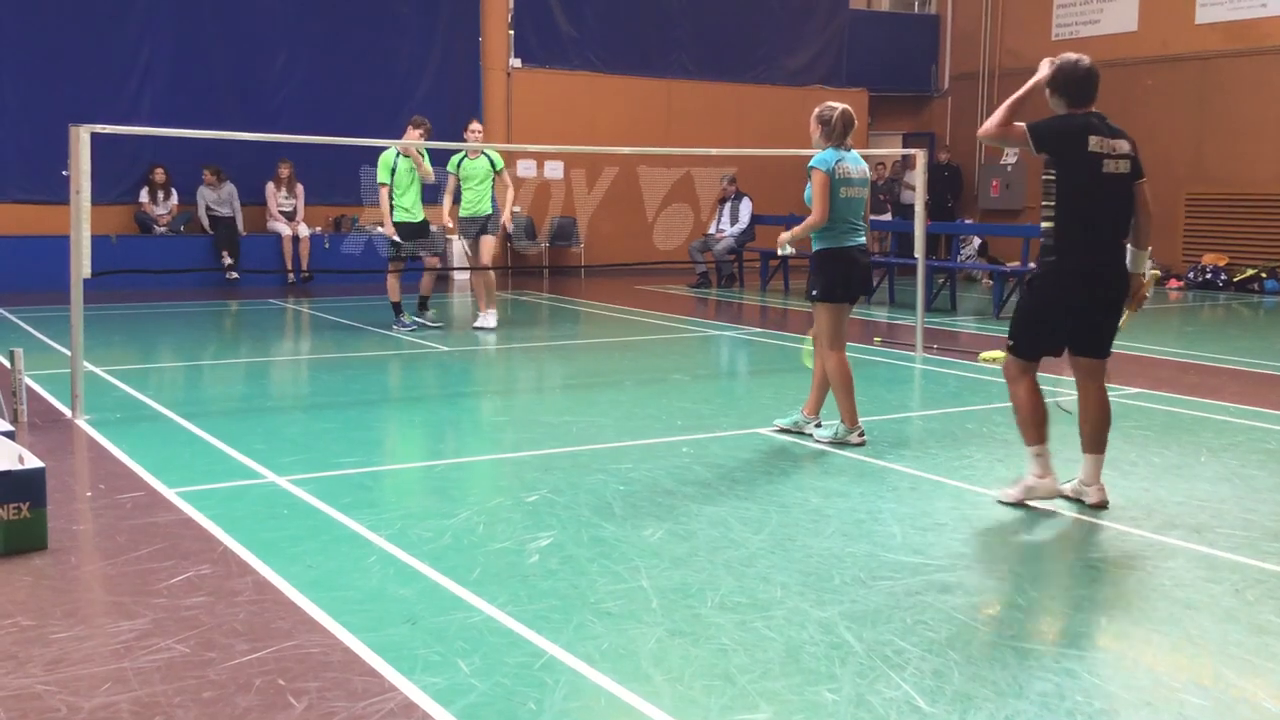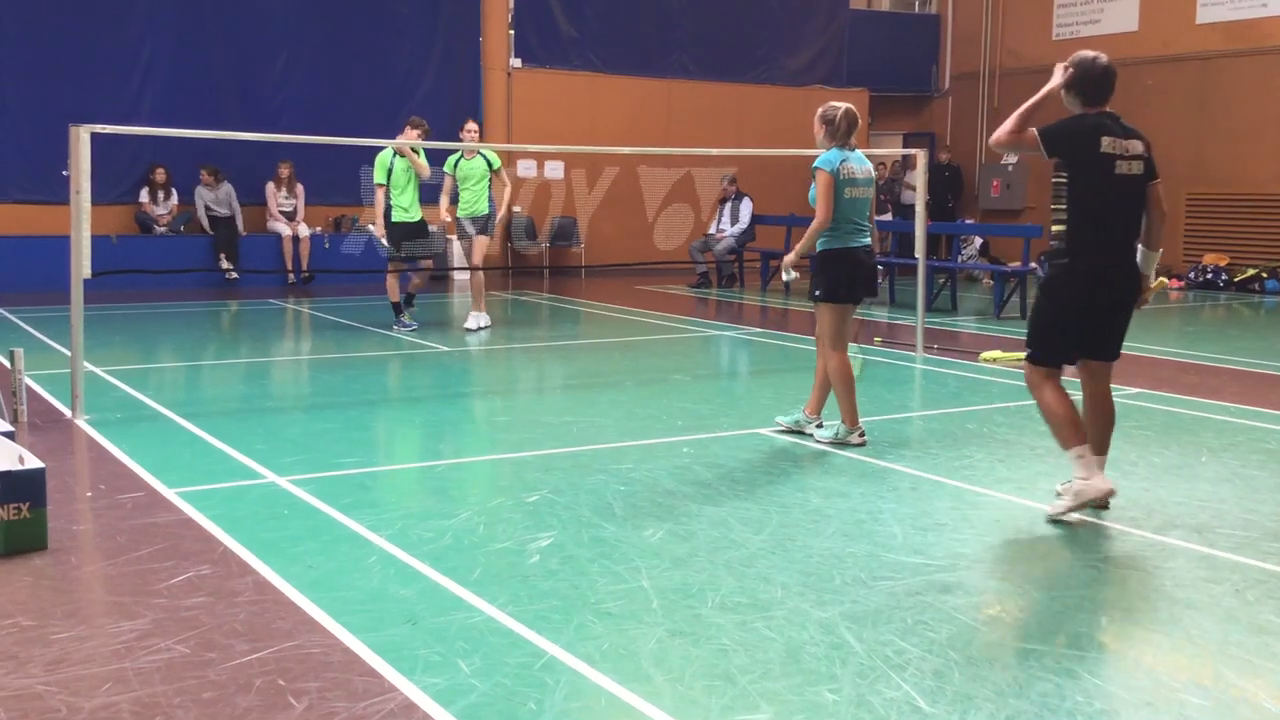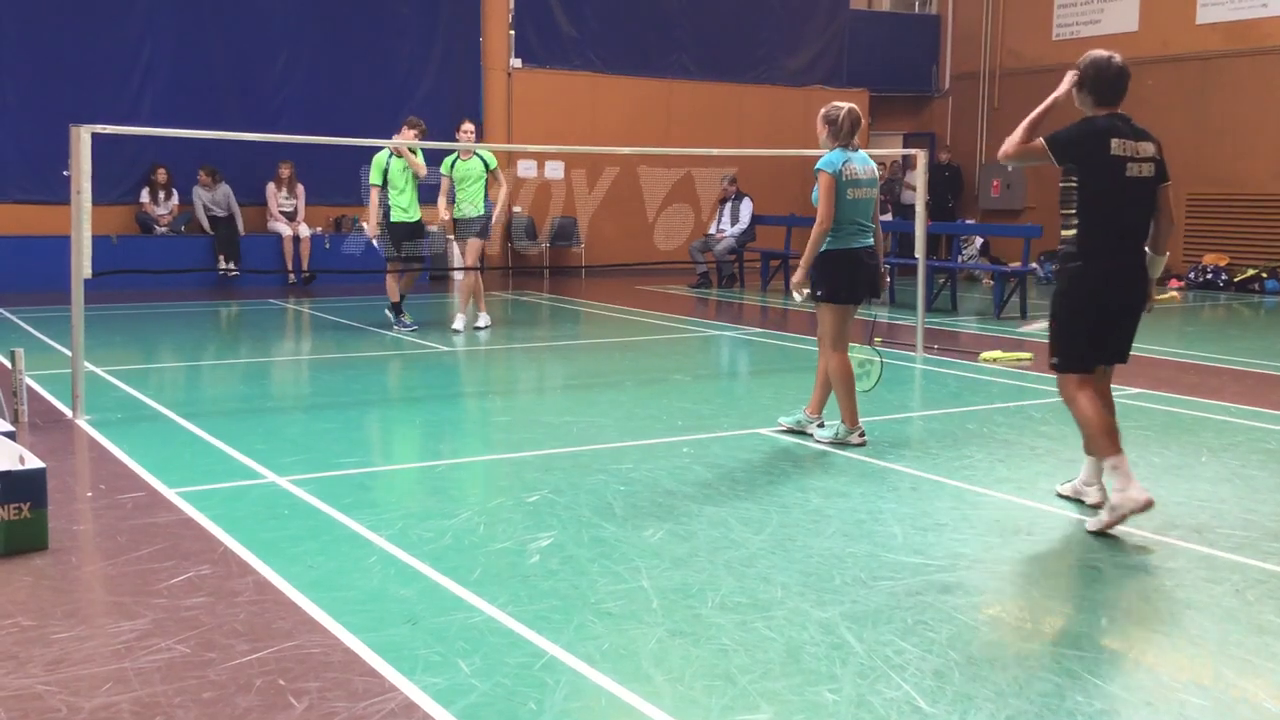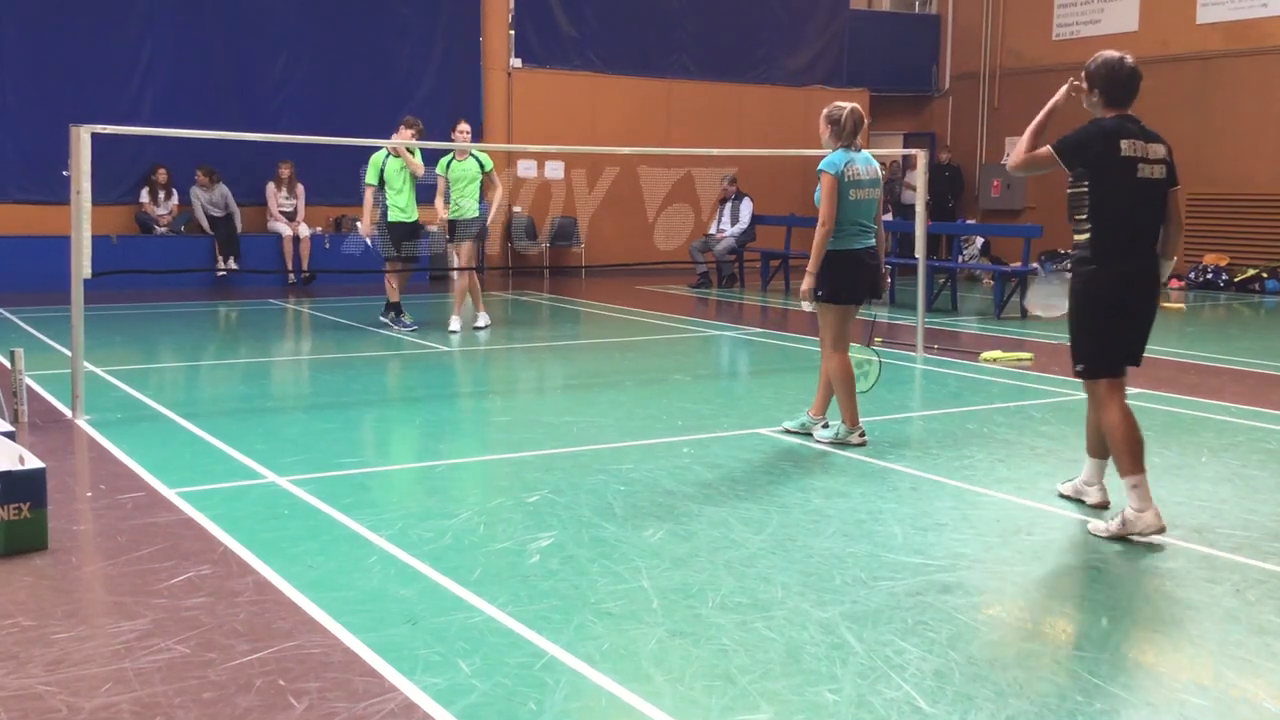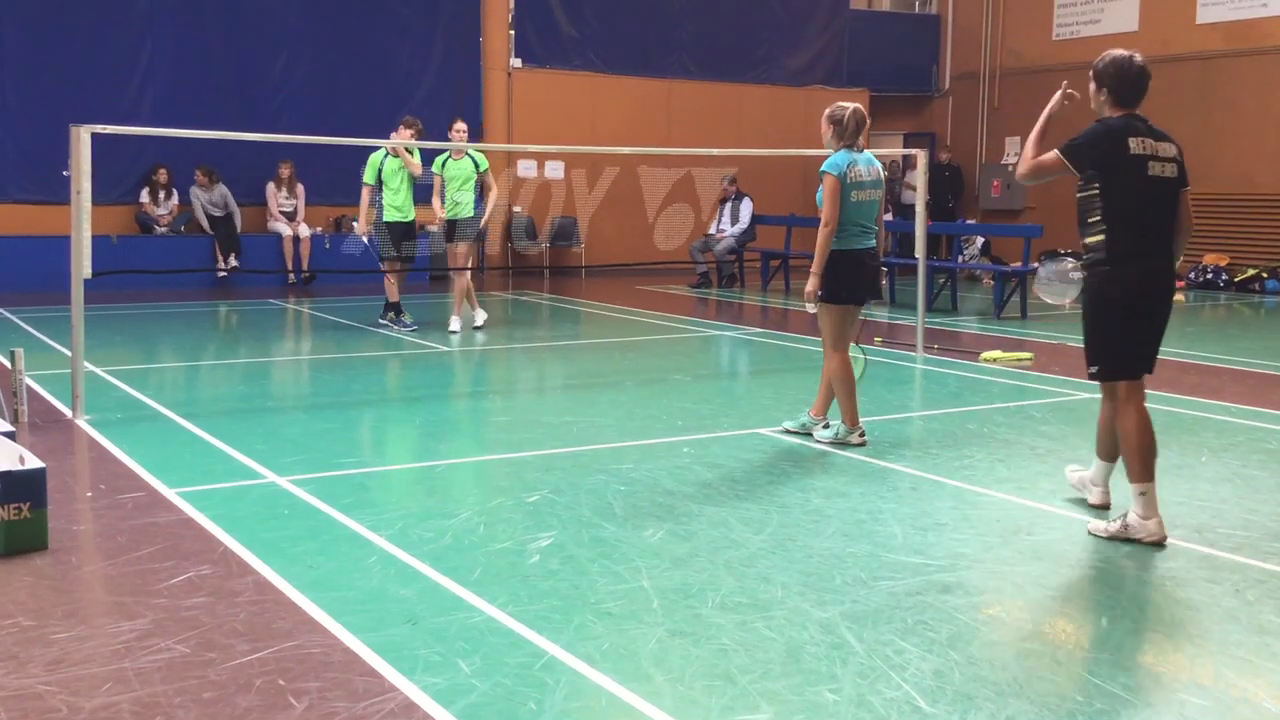
dt=0.1s
person 1, frame 1
left shoulder: (1065, 129)
right shoulder: (1123, 141)
left elbow: (991, 132)
right elbow: (1143, 213)
left wrist: (1033, 83)
right wrist: (1137, 270)
left hip: (1061, 272)
right hip: (1109, 275)
left knee: (1020, 368)
right knee: (1090, 376)
left ankle: (1039, 475)
right ankle: (1091, 481)
person 1, frame 2
left shoulder: (1077, 131)
right shoulder: (1137, 141)
left elbow: (1001, 140)
right elbow: (1157, 214)
left wrist: (1047, 90)
right wrist: (1145, 270)
left hip: (1072, 274)
right hip: (1118, 276)
left knee: (1042, 375)
right knee: (1096, 378)
left ankle: (1088, 477)
right ankle: (1090, 478)
person 1, frame 3
left shoulder: (1087, 133)
right shoulder: (1148, 142)
left elbow: (1011, 151)
right elbow: (1166, 217)
left wrist: (1052, 100)
right wrist: (1151, 271)
left hip: (1085, 276)
right hip: (1129, 278)
left knee: (1076, 385)
right knee: (1096, 380)
left ankle: (1125, 488)
right ankle: (1091, 481)
person 1, frame 4
left shoulder: (1096, 136)
right shoulder: (1158, 145)
left elbow: (1019, 163)
right elbow: (1174, 222)
left wrist: (1053, 104)
right wrist: (1159, 275)
left hip: (1100, 280)
right hip: (1141, 281)
left knee: (1105, 393)
right knee: (1107, 385)
left ankle: (1141, 507)
right ankle: (1091, 481)
person 1, frame 5
left shoulder: (1104, 135)
right shoulder: (1167, 143)
left elbow: (1028, 169)
right elbow: (1183, 223)
left wrist: (1046, 115)
left hip: (1115, 279)
right hip: (1157, 280)
left knee: (1124, 393)
right knee: (1120, 386)
left ankle: (1144, 516)
right ankle: (1098, 480)
person 2, frame 1
left shoulder: (823, 161)
right shoulder: (859, 162)
left elbow: (819, 219)
left wrist: (790, 235)
left hip: (832, 259)
right hip: (857, 257)
left knee: (832, 347)
right knee: (822, 340)
left ankle: (850, 426)
right ankle: (809, 415)
person 2, frame 2
left shoulder: (827, 162)
right shoulder: (864, 162)
left elbow: (823, 220)
right elbow: (870, 218)
left wrist: (796, 252)
right wrist: (872, 262)
left hip: (836, 259)
right hip: (862, 257)
left knee: (834, 348)
right knee: (825, 341)
left ankle: (851, 426)
right ankle: (811, 415)
person 2, frame 3
left shoulder: (830, 163)
right shoulder: (868, 163)
left elbow: (824, 223)
right elbow: (875, 221)
left wrist: (803, 266)
right wrist: (879, 263)
left hip: (839, 260)
right hip: (864, 258)
left knee: (835, 347)
right knee: (828, 342)
left ankle: (851, 427)
right ankle: (812, 415)
person 2, frame 4
left shoulder: (832, 164)
right shoulder: (871, 163)
left elbow: (826, 224)
right elbow: (877, 222)
left wrist: (810, 272)
right wrist: (880, 265)
left hip: (840, 261)
right hip: (866, 259)
left knee: (835, 348)
right knee: (831, 343)
left ankle: (851, 426)
right ankle: (817, 416)
person 2, frame 5
left shoulder: (835, 165)
right shoulder: (874, 164)
left elbow: (829, 225)
right elbow: (879, 221)
left wrist: (815, 274)
right wrist: (877, 263)
left hip: (841, 261)
right hip: (867, 261)
left knee: (835, 348)
right knee: (834, 344)
left ankle: (851, 427)
right ankle: (817, 416)
person 3, frame 1
left shoulder: (421, 154)
right shoulder: (388, 157)
left elbow: (430, 178)
right elbow: (384, 192)
left wrist: (414, 155)
right wrist: (387, 223)
left hip: (419, 219)
right hip: (398, 220)
left knee: (433, 264)
right knee: (396, 268)
left ankle: (423, 310)
right ankle: (399, 316)
person 3, frame 2
left shoulder: (417, 152)
right shoulder: (385, 157)
left elbow: (425, 174)
right elbow: (380, 192)
left wrist: (408, 152)
right wrist: (379, 223)
left hip: (417, 218)
right hip: (396, 220)
left knee: (425, 265)
right knee: (395, 268)
left ankle: (407, 305)
right ankle: (398, 316)
person 3, frame 3
left shoulder: (415, 153)
right shoulder: (382, 158)
left elbow: (422, 172)
right elbow: (374, 192)
left wrist: (404, 150)
right wrist: (372, 223)
left hip: (415, 219)
right hip: (395, 220)
left knee: (414, 267)
right knee: (394, 268)
left ankle: (394, 306)
right ankle: (399, 315)
person 3, frame 4
left shoulder: (413, 152)
right shoulder: (379, 158)
left elbow: (419, 172)
right elbow: (369, 192)
left wrist: (402, 150)
right wrist: (366, 221)
left hip: (412, 219)
right hip: (392, 220)
left knee: (405, 269)
right knee: (393, 268)
left ankle: (388, 310)
right ankle: (398, 315)
person 3, frame 5
left shoulder: (412, 153)
right shoulder: (377, 157)
left elbow: (417, 171)
right elbow: (366, 190)
left wrist: (401, 149)
right wrist: (362, 221)
left hip: (408, 219)
right hip: (388, 220)
left knee: (401, 268)
right knee: (391, 268)
left ankle: (387, 311)
right ankle: (398, 315)
person 4, frame 1
left shoulder: (493, 157)
right shoulder: (456, 160)
left elbow: (509, 188)
right elbow: (449, 193)
left wrist: (507, 211)
right wrist: (445, 214)
left hip: (488, 215)
right hip: (466, 217)
left knee: (485, 265)
right knee: (474, 268)
left ankle: (491, 310)
right ankle: (483, 313)
person 4, frame 2
left shoulder: (489, 157)
right shoulder: (452, 161)
left elbow: (507, 185)
right elbow: (446, 193)
left wrist: (502, 210)
right wrist: (443, 211)
left hip: (485, 216)
right hip: (464, 218)
left knee: (476, 265)
right knee: (473, 268)
left ankle: (475, 313)
right ankle: (482, 314)
person 4, frame 3
left shoulder: (485, 157)
right shoulder: (449, 162)
left elbow: (502, 186)
right elbow: (443, 195)
left wrist: (497, 211)
right wrist: (442, 211)
left hip: (480, 217)
right hip: (459, 218)
left knee: (469, 266)
right knee: (473, 269)
left ankle: (461, 315)
right ankle: (483, 314)
person 4, frame 4
left shoulder: (481, 159)
right shoulder: (444, 163)
left elbow: (498, 188)
right elbow: (439, 195)
left wrist: (492, 214)
right wrist: (441, 211)
left hip: (475, 218)
right hip: (455, 219)
left knee: (463, 268)
right knee: (469, 269)
left ankle: (456, 317)
right ankle: (482, 313)
person 4, frame 5
left shoulder: (477, 158)
right shoulder: (440, 161)
left elbow: (493, 189)
right elbow: (436, 195)
left wrist: (486, 215)
right wrist: (438, 211)
left hip: (469, 219)
right hip: (448, 219)
left knee: (460, 269)
right knee: (457, 271)
left ankle: (456, 317)
right ankle: (477, 311)
